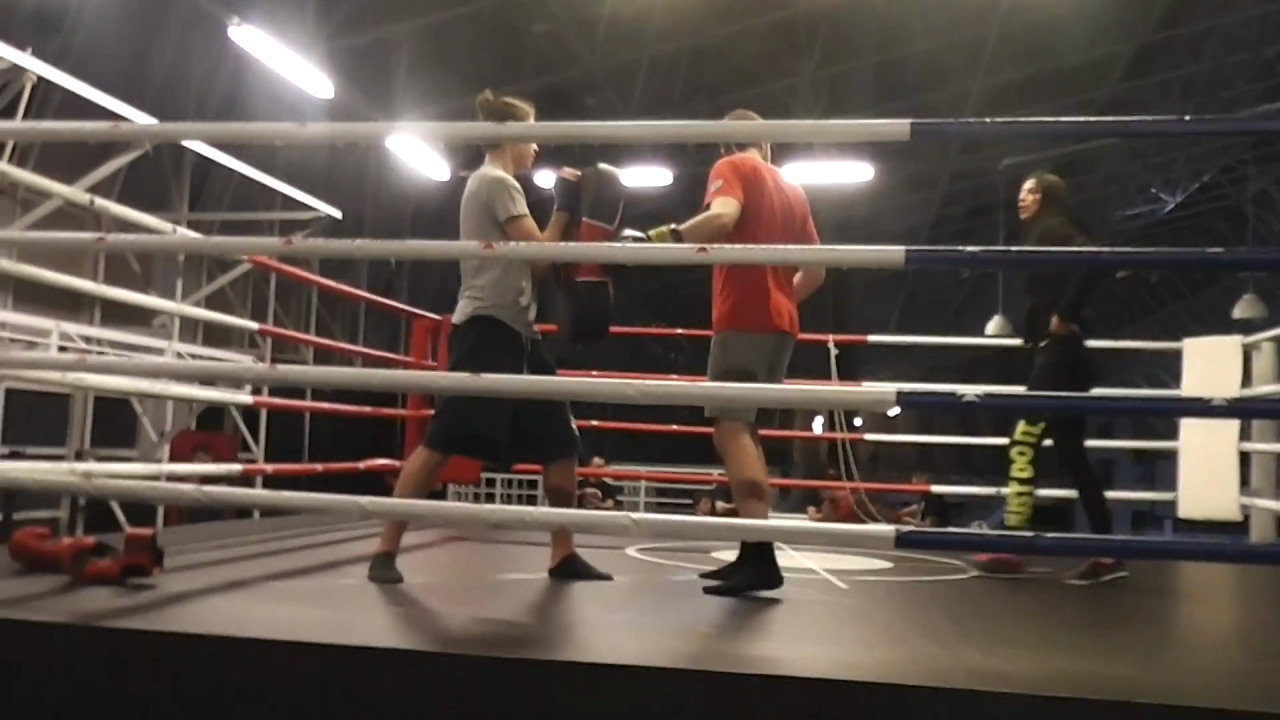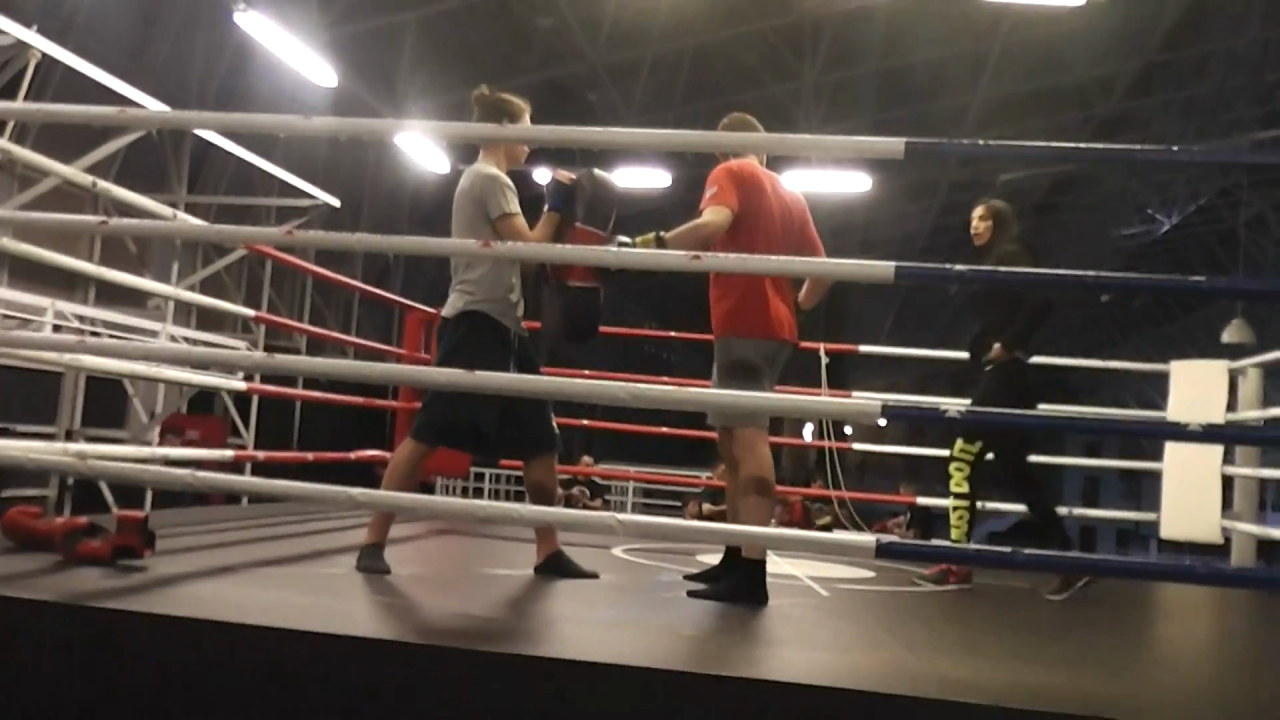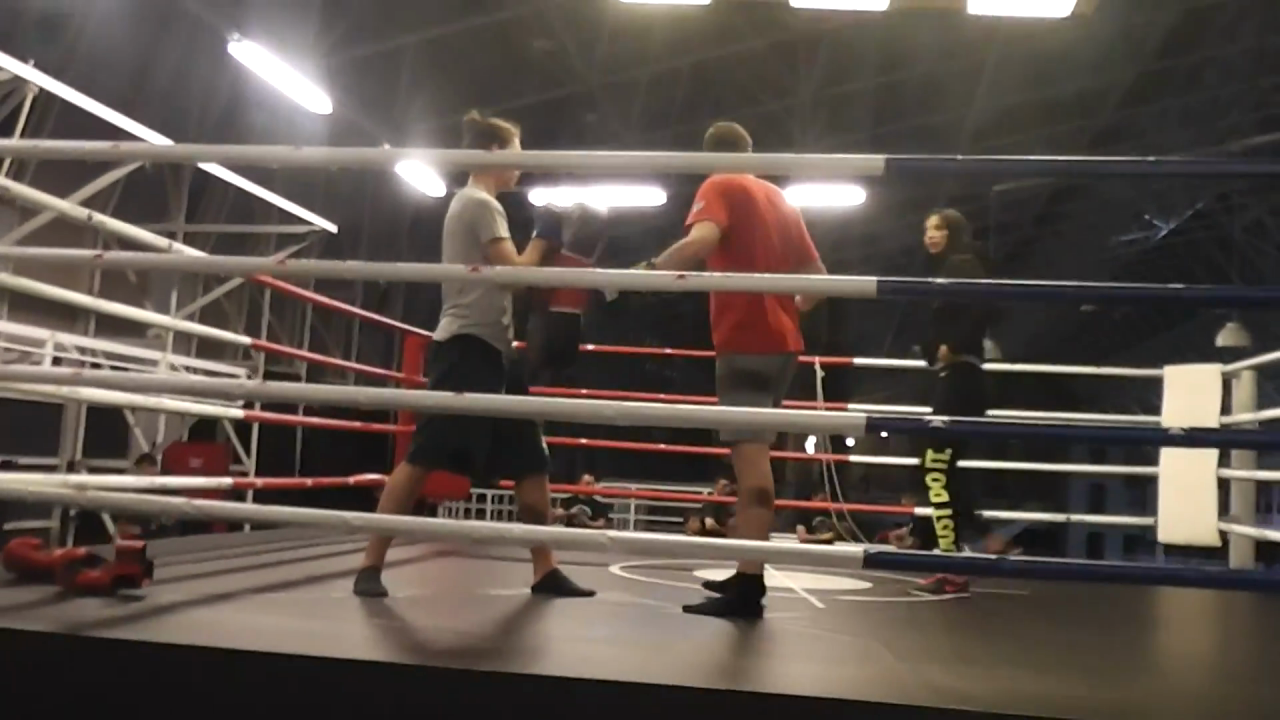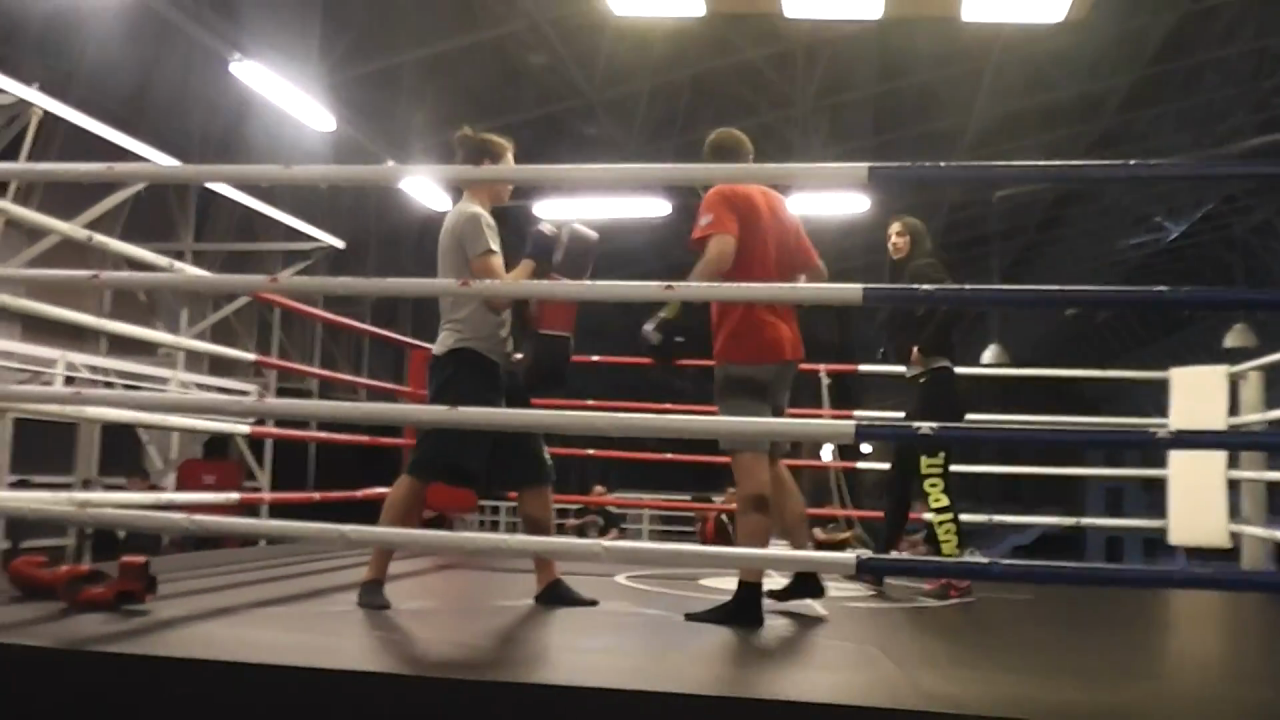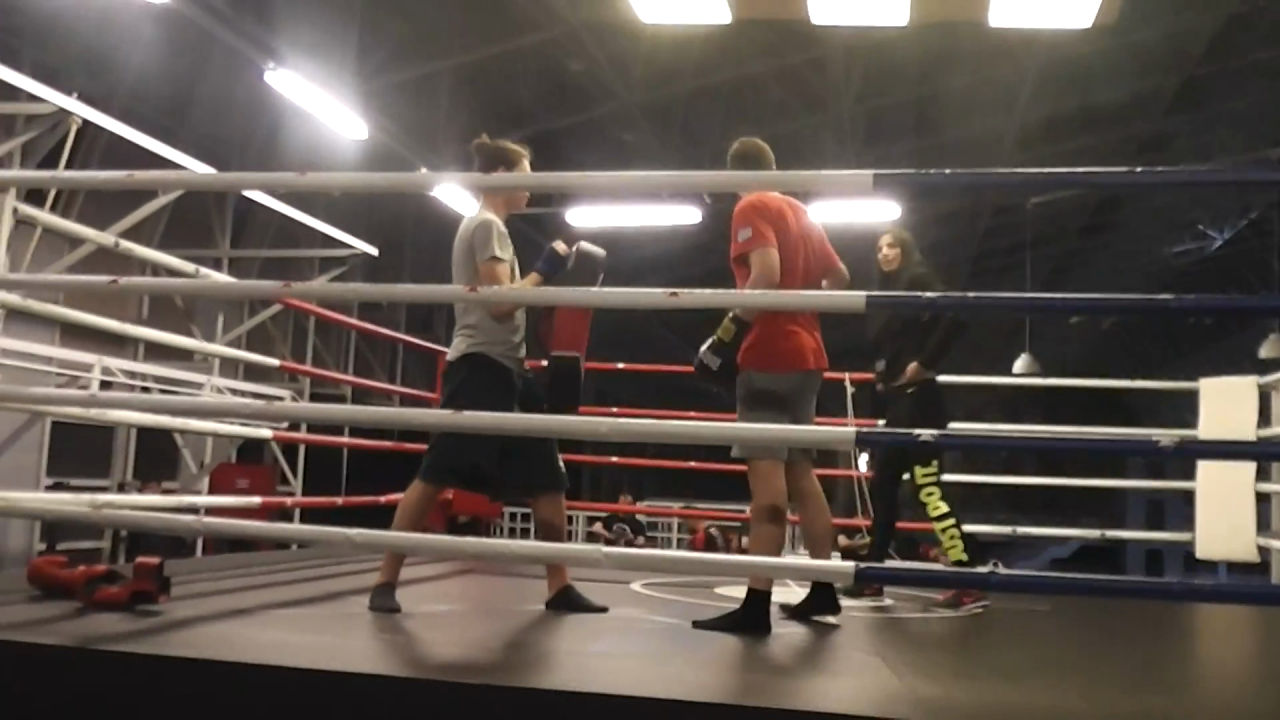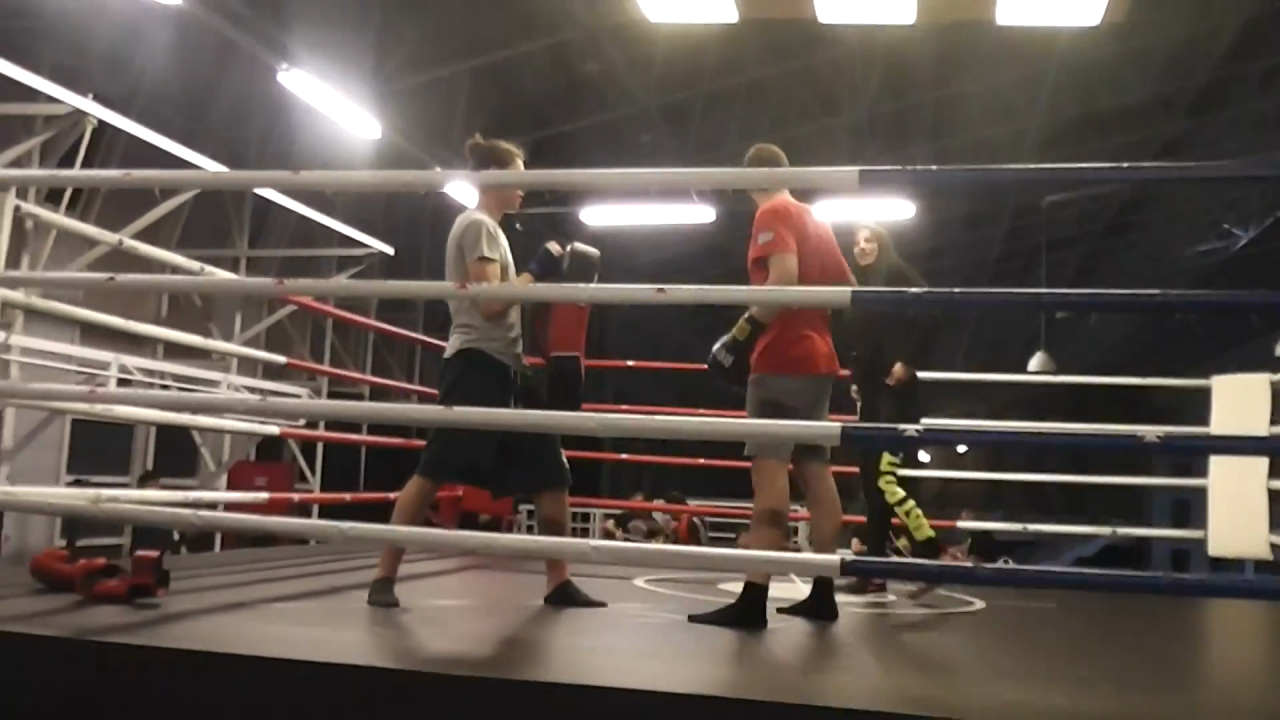
dt=0.2s
person 1, frame 1
left shoulder: (730, 168)
right shoulder: (791, 189)
left elbow: (723, 217)
right elbow: (815, 268)
left wrist: (660, 238)
left hip: (743, 319)
right hip: (779, 322)
left knee: (732, 430)
right knee: (741, 432)
left ankle: (762, 559)
right ankle: (751, 554)
person 1, frame 2
left shoulder: (730, 173)
right shoulder: (787, 192)
left elbow: (713, 225)
right elbow: (822, 271)
left wrist: (648, 244)
left hip: (742, 324)
right hip: (777, 326)
left knee: (746, 439)
right knee: (739, 439)
left ankle: (750, 573)
right ankle: (735, 560)
person 1, frame 3
left shoulder: (719, 187)
right shoulder: (779, 199)
left elbow: (698, 243)
right elbow: (816, 274)
left wrist: (642, 272)
left hip: (745, 338)
right hip: (782, 339)
left knee: (749, 453)
right knee: (754, 453)
left ankle: (747, 589)
right ankle: (747, 572)
person 1, frame 4
left shoulder: (721, 197)
right shoulder: (777, 203)
left elbow: (718, 259)
right elbow: (815, 271)
left wrist: (673, 309)
left hip: (744, 347)
right hip: (782, 345)
left knee: (749, 463)
right knee: (770, 460)
left ankle: (747, 597)
right ankle: (805, 571)
person 1, frame 5
left shoulder: (751, 209)
right shoulder: (801, 213)
left elbow: (765, 275)
right elbow: (839, 278)
left wrist: (729, 331)
left hip: (768, 356)
right hip: (805, 355)
left knee: (766, 472)
right knee: (799, 470)
left ankle: (756, 605)
right ankle: (823, 590)
person 1, frame 6
left shoulder: (771, 215)
right shoulder: (817, 221)
left elbow: (784, 278)
right elbow: (845, 287)
left wrist: (744, 330)
left hip: (781, 360)
right hip: (818, 360)
left knee: (768, 469)
right knee: (814, 471)
right ankle: (823, 593)
person 2, frame 1
left shoulder: (492, 185)
right shoulder: (496, 183)
left elbow: (525, 261)
left wrist: (565, 211)
right wrist: (564, 208)
left hip: (515, 330)
right hip: (487, 327)
left knee: (560, 442)
right knee: (442, 440)
left ankle: (563, 555)
right ankle: (386, 551)
person 2, frame 2
left shoulder: (484, 180)
right shoulder: (491, 179)
left elbow: (512, 256)
right elbow: (528, 250)
left wrist: (556, 211)
right wrist: (555, 208)
left hip: (502, 326)
right hip: (476, 322)
left knee: (541, 440)
right knee: (430, 432)
left ankle: (548, 552)
right ankle: (374, 541)
person 2, frame 3
left shoulder: (473, 204)
right shoulder: (481, 204)
left wrist: (545, 247)
right wrist: (544, 238)
left hip: (491, 349)
right hip: (468, 346)
left knee: (532, 460)
right knee: (426, 457)
left ankle: (545, 570)
right ankle: (371, 565)
person 2, frame 4
left shoulder: (470, 219)
right shoulder: (474, 219)
right elbow: (496, 294)
left wrist: (536, 267)
right wrist: (534, 257)
left hip: (490, 362)
right hip: (466, 360)
left knee: (535, 470)
right knee: (425, 470)
left ankle: (547, 580)
right ankle: (373, 578)
person 2, frame 5
left shoulder: (491, 228)
right shoulder: (486, 226)
right elbow: (499, 303)
left wrist: (547, 280)
right wrist: (544, 270)
left hip: (506, 369)
right hip: (480, 366)
left knee: (548, 476)
right knee: (436, 474)
left ankle: (559, 587)
right ankle: (385, 581)
person 2, frame 6
left shoulder: (490, 228)
right shoulder: (476, 225)
right elbow: (490, 302)
left wrist: (543, 281)
right wrist: (538, 272)
left hip: (505, 365)
right hip: (476, 363)
left knee: (551, 472)
right knee: (435, 471)
left ankle: (558, 582)
right ankle: (384, 576)
person 3, frame 1
left shoulder: (1053, 229)
right shoulder: (1045, 235)
left elbow: (1092, 263)
left wrist: (1063, 316)
right wrist: (1065, 315)
left hip: (1058, 353)
right hip: (1063, 355)
left knee: (1023, 446)
right knee: (1072, 454)
left ankle: (1010, 549)
right ankle: (1105, 553)
person 3, frame 2
left shoulder: (1008, 257)
right shoulder: (995, 264)
left elbow: (1041, 300)
left wrist: (1008, 344)
right wrist: (1002, 345)
left hip: (1002, 376)
right hip: (1002, 378)
left knee: (962, 463)
right knee: (1014, 472)
left ankle: (958, 563)
right ankle: (1067, 556)
person 3, frame 3
left shoulder: (961, 264)
right shoulder: (946, 270)
left elbow: (985, 305)
left wrist: (952, 345)
right wrist: (941, 346)
left hip: (956, 379)
right hip: (956, 381)
left knee: (936, 471)
right knee: (940, 471)
left ankle: (952, 573)
right ankle: (986, 541)
person 3, frame 4
left shoulder: (924, 269)
right shoulder: (905, 278)
left elbow: (952, 307)
left wrist: (924, 348)
right wrist: (898, 351)
left hip: (932, 385)
right hip: (925, 386)
left knee: (932, 479)
right knee: (900, 476)
left ankle: (957, 577)
person 3, frame 5
left shoulder: (918, 279)
right shoulder: (887, 293)
left elbow: (953, 319)
left wrist: (924, 362)
right wrist: (881, 378)
left hip: (917, 395)
right hip: (898, 397)
left knee: (928, 489)
right knee: (883, 487)
person 3, frame 6
left shoulder: (897, 273)
right shoulder: (861, 288)
left elbow: (927, 318)
left wrist: (907, 361)
right wrist: (855, 378)
left hip: (895, 389)
right hip: (871, 391)
left knee: (885, 477)
right knee: (871, 481)
left ankle: (930, 554)
right ankle: (874, 571)
